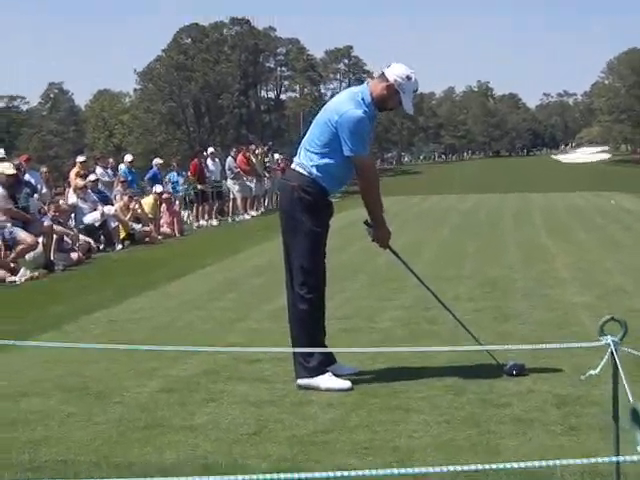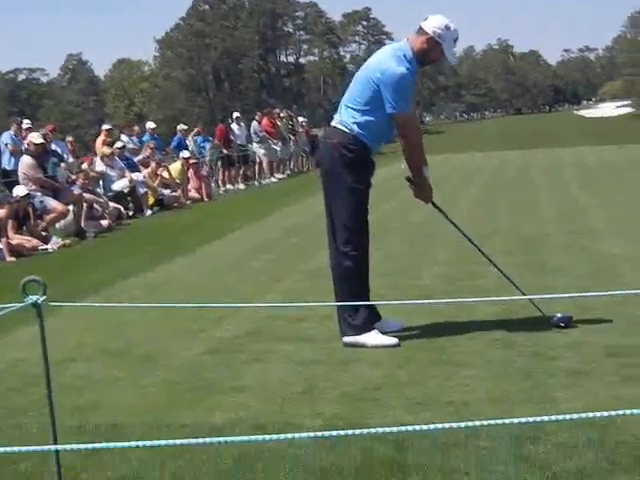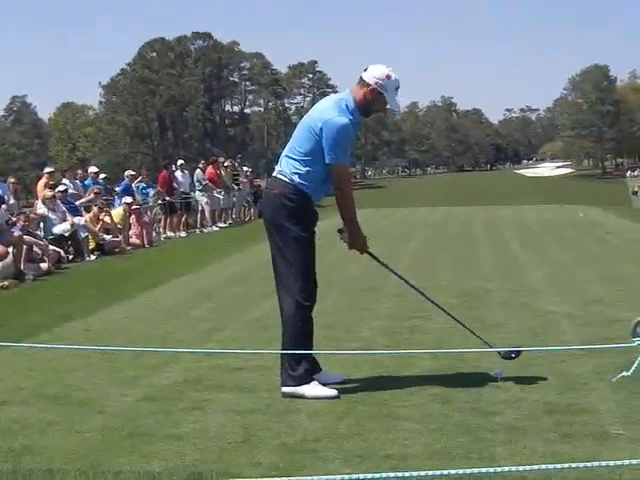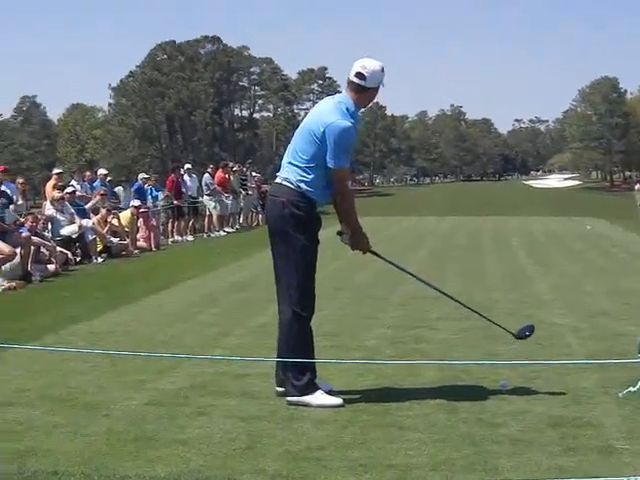
dt=0.5s
person 1, frame 1
left shoulder: (360, 104)
right shoulder: (354, 112)
left elbow: (368, 168)
right elbow: (364, 174)
left wrist: (379, 216)
right wrist: (378, 223)
left hip: (310, 193)
right hip: (303, 194)
left knee: (312, 281)
right knee: (306, 283)
left ankle: (319, 359)
right ankle: (310, 369)
person 1, frame 2
left shoulder: (399, 58)
right shoulder: (397, 70)
left elbow: (410, 124)
right elbow: (407, 131)
left wrist: (422, 167)
right wrist: (420, 181)
left hip: (350, 151)
right hip: (345, 152)
left knee: (355, 239)
right knee: (348, 241)
left ankle: (365, 317)
right ankle: (355, 326)
person 1, frame 3
left shoulder: (340, 107)
right shoulder: (338, 120)
left elbow: (341, 179)
right elbow: (341, 183)
left wrist: (351, 226)
right wrist: (354, 232)
left hip: (290, 200)
right hip: (288, 202)
left knee: (299, 288)
right knee: (299, 290)
left ankle: (305, 367)
right ankle: (296, 377)
person 1, frame 4
left shoulder: (331, 106)
right shoulder: (341, 124)
left elbow: (334, 183)
right elbow: (341, 187)
left wrist: (347, 224)
right wrist: (356, 231)
left hip: (286, 202)
right hip: (295, 207)
left knee: (292, 296)
right knee: (299, 300)
left ankle: (289, 375)
right ankle: (299, 386)
